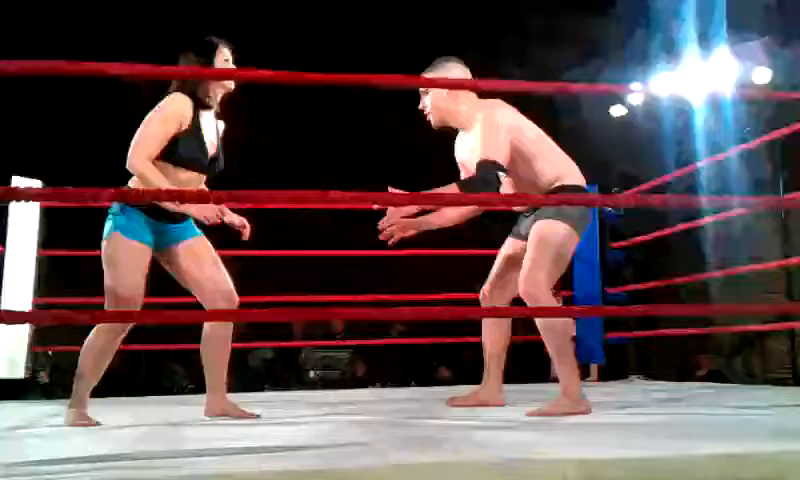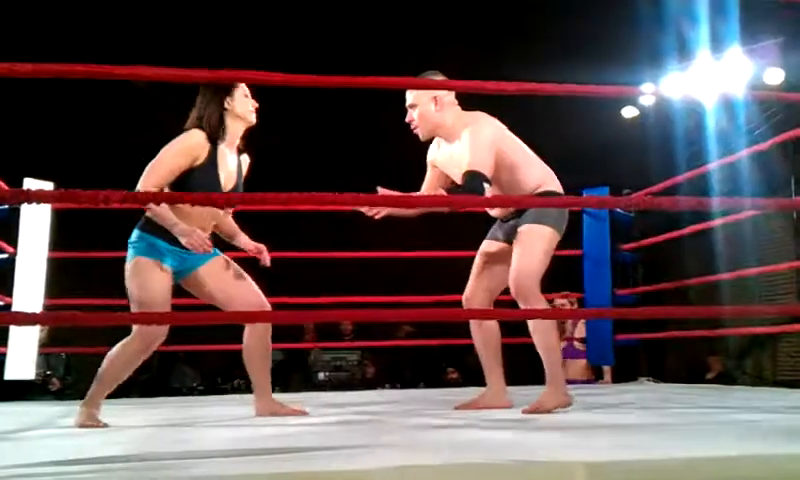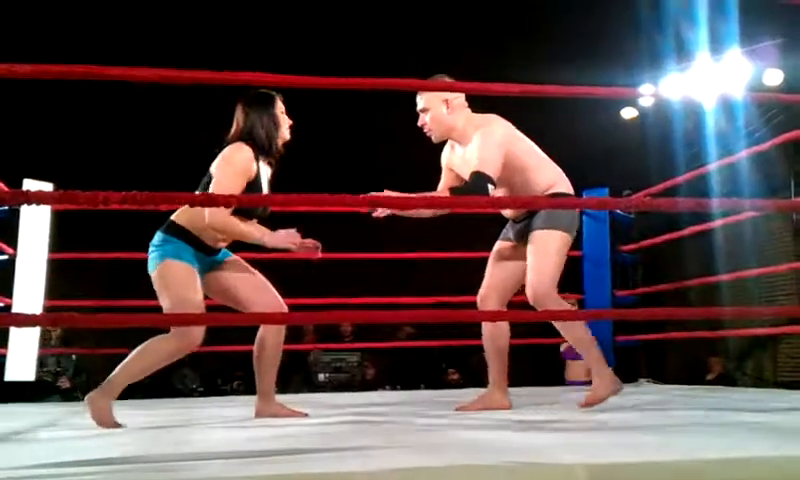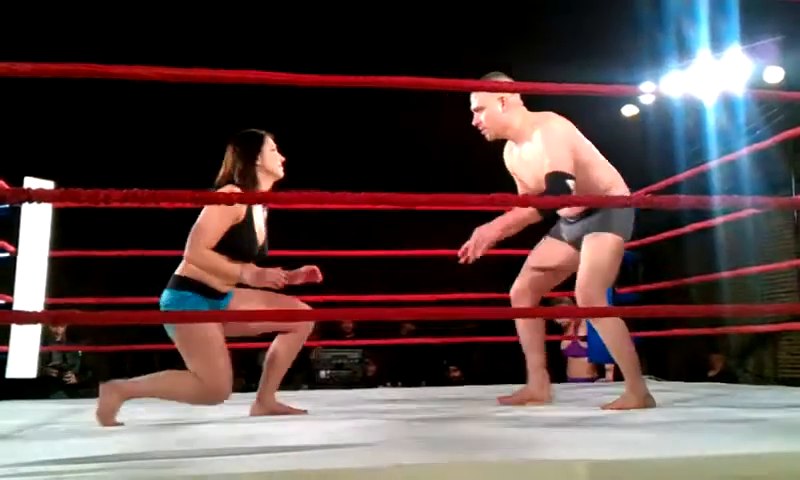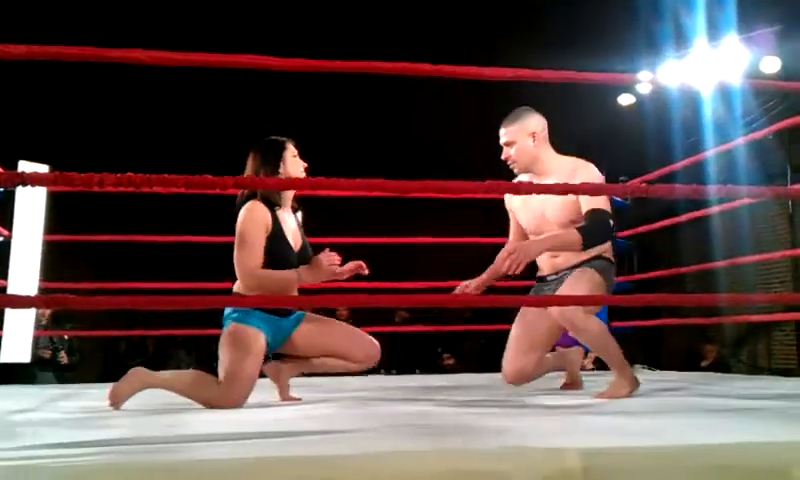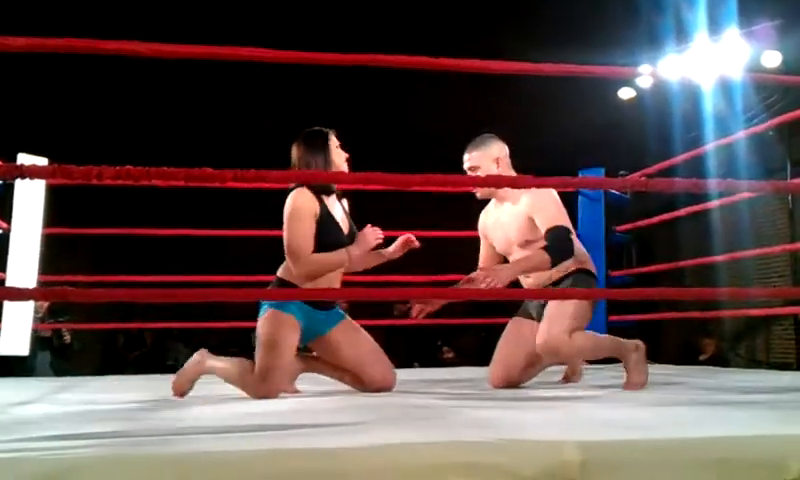
dt=0.4s
person 1, frame 1
left shoulder: (492, 116)
right shoulder: (463, 143)
left elbow: (487, 182)
right elbow: (473, 201)
left wrist: (417, 201)
right wrist: (419, 223)
left hip: (563, 199)
right hip: (532, 212)
left knee: (532, 288)
right knee: (492, 295)
left ankle: (573, 395)
right ankle: (491, 389)
person 1, frame 2
left shoulder: (479, 128)
right shoulder: (439, 152)
left elbow: (474, 191)
left wrist: (401, 200)
right wrist: (382, 204)
left hip: (541, 204)
right hip: (507, 219)
left knee: (522, 285)
right knee: (475, 299)
left ankle: (556, 387)
right ankle: (496, 391)
person 1, frame 3
left shoulder: (490, 131)
right shoulder: (452, 153)
left elbow: (479, 192)
right elbow: (443, 202)
left wrist: (409, 200)
left hip: (554, 206)
right hip: (521, 220)
left knee: (539, 293)
right knee: (488, 299)
left ankle: (603, 375)
right ankle: (497, 392)
person 1, frame 4
left shoulder: (550, 129)
right shoulder: (511, 152)
left elbow: (559, 192)
right elbow: (529, 204)
left wrist: (499, 226)
right wrist: (493, 233)
left hip: (607, 210)
right hip: (569, 221)
left knee: (587, 297)
right knee: (521, 293)
left ankle: (638, 390)
right ankle: (538, 382)
person 1, frame 5
left shoulder: (580, 173)
right shoulder: (515, 193)
left elbow: (600, 230)
right elbow: (515, 246)
left wrist: (538, 245)
right wrist: (482, 281)
left hip: (592, 266)
right hip: (548, 281)
left knee: (563, 307)
right knee: (514, 371)
left ankle: (624, 374)
right ankle: (566, 359)
person 1, frame 6
left shoulder: (536, 195)
right shoulder: (487, 218)
left elbow: (563, 248)
right elbow: (485, 275)
left wrist: (513, 269)
right wrist: (443, 298)
left hip: (573, 283)
right hip: (535, 297)
left knee: (550, 341)
right knee: (500, 379)
left ankle: (628, 349)
right ankle: (565, 353)
person 2, frame 1
left shoulder: (217, 123)
right shoulder: (178, 104)
right elbow: (136, 161)
left wrist: (225, 214)
right wrist: (185, 202)
left hip: (178, 226)
right hip: (135, 216)
left knee: (225, 299)
right knee: (122, 315)
left ankle: (217, 400)
right ankle: (76, 404)
person 2, frame 2
left shoulder: (241, 159)
right shoulder: (196, 141)
right elbow: (146, 188)
left wrist: (243, 241)
right wrist: (178, 229)
left hip: (195, 251)
right hip: (154, 244)
left knee: (258, 309)
right knee: (151, 332)
left ankle: (264, 400)
right ankle: (88, 406)
person 2, frame 3
left shoulder: (264, 164)
right shoulder: (241, 153)
right elbow: (215, 217)
left wrist: (290, 243)
right wrist: (267, 238)
left hip: (211, 254)
right hip: (176, 246)
left knee: (275, 310)
right knee: (190, 334)
left ankle: (266, 402)
right ankle: (105, 392)
person 2, frame 4
left shoulder: (260, 207)
right shoulder: (232, 196)
right elbow: (193, 252)
left wrist: (287, 277)
right wrist: (248, 275)
left hip: (220, 301)
right hip: (187, 298)
left knee: (303, 317)
right knee: (216, 388)
left ankle: (264, 401)
right ankle: (118, 390)
person 2, frame 5
left shoulder: (293, 213)
right shoulder: (256, 211)
right elbow: (250, 278)
left wrist: (338, 272)
right wrist: (308, 272)
left hip: (289, 318)
right hip: (250, 315)
left knee: (370, 352)
right knee: (229, 397)
left ankle: (284, 369)
right ankle: (147, 377)
person 2, frame 6
left shoulder: (338, 201)
right shoulder: (303, 198)
right elbow: (304, 266)
left wrist: (388, 253)
right wrist: (354, 249)
left hip: (327, 311)
right hip: (289, 304)
left knee: (383, 381)
right knee: (266, 387)
left ankle: (298, 363)
right ankle: (206, 361)
